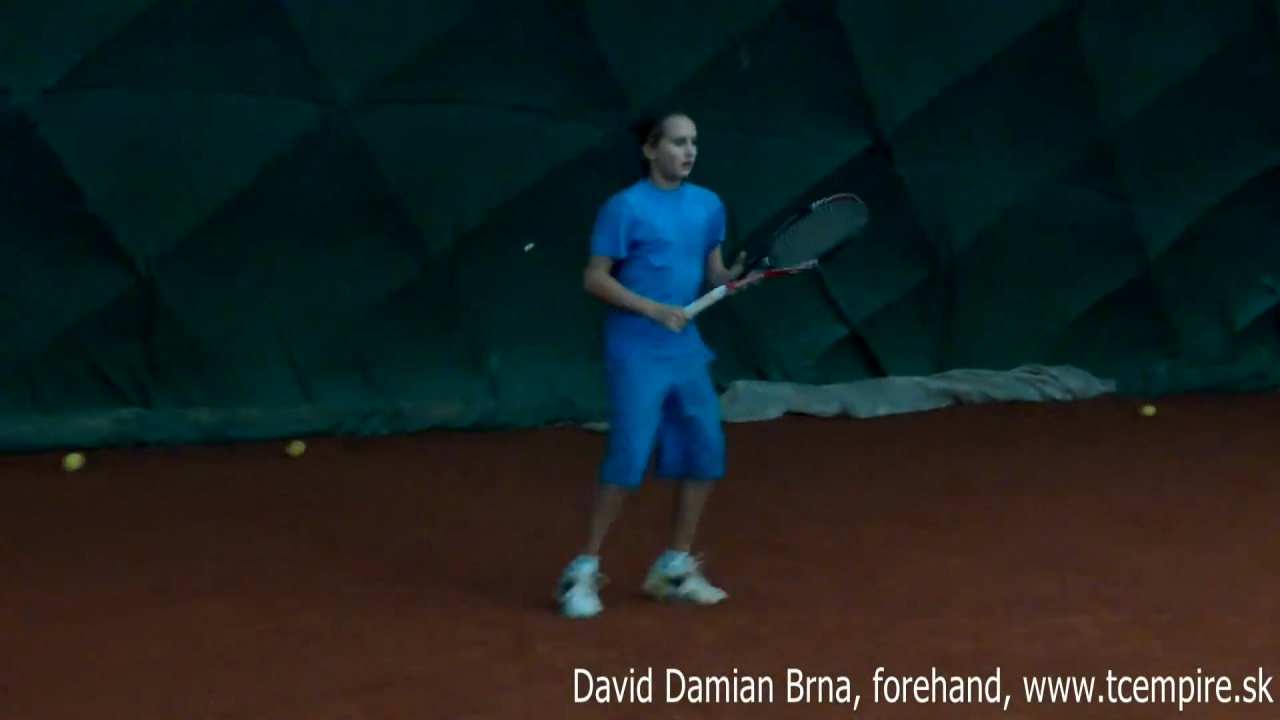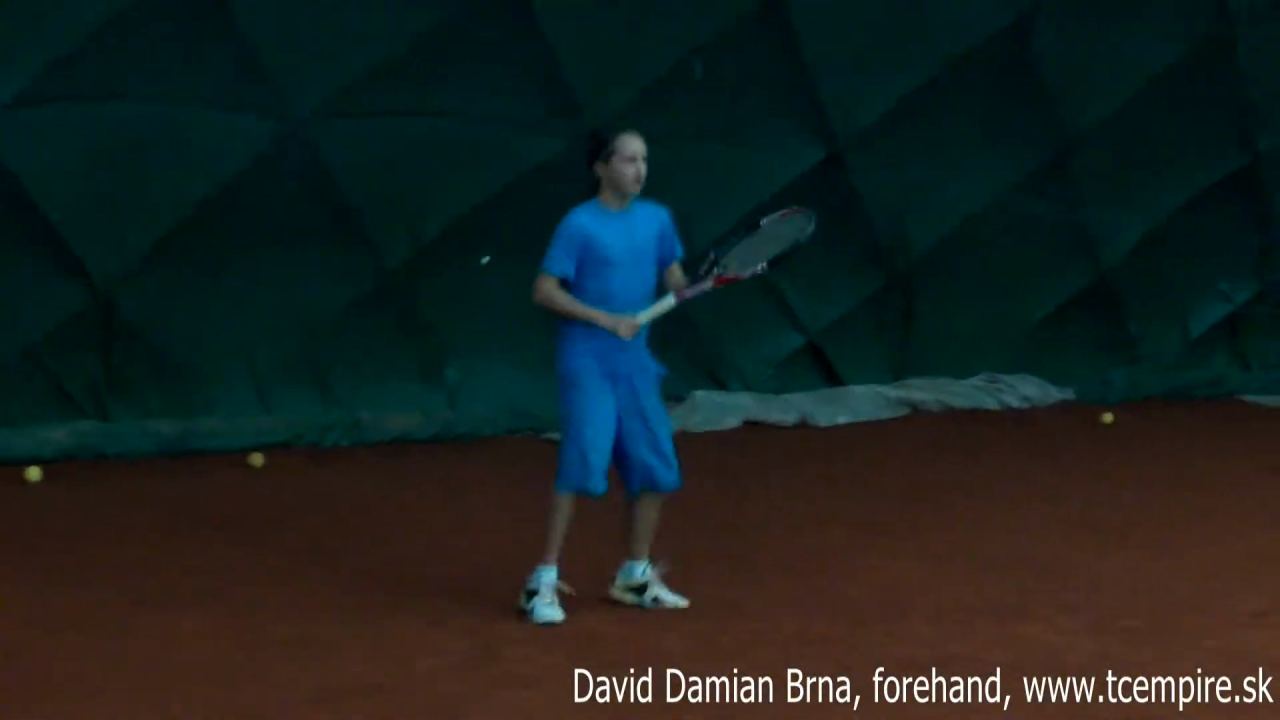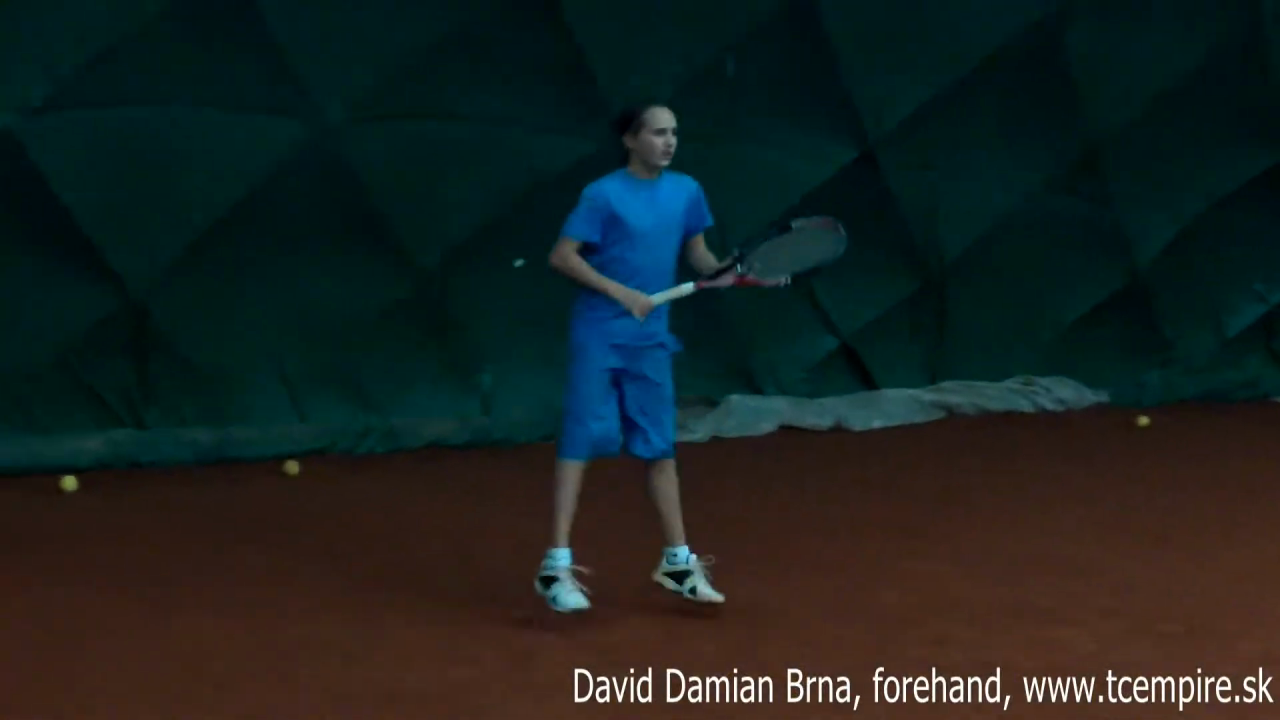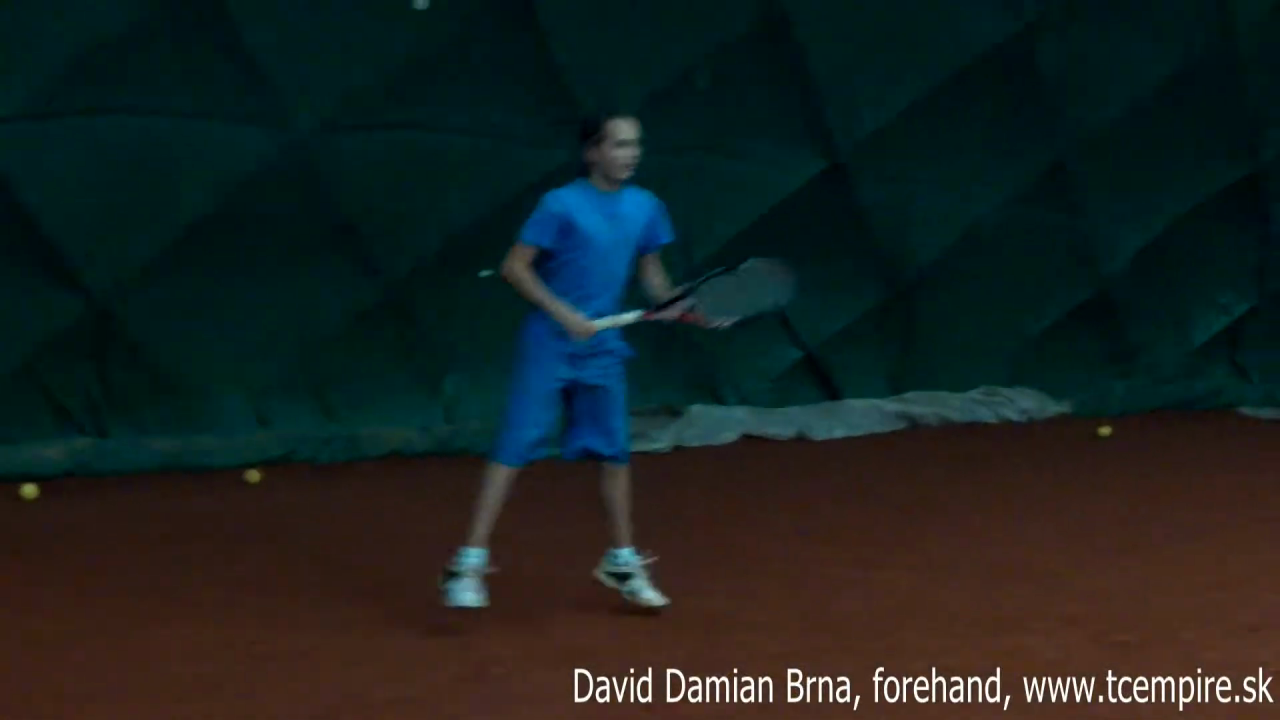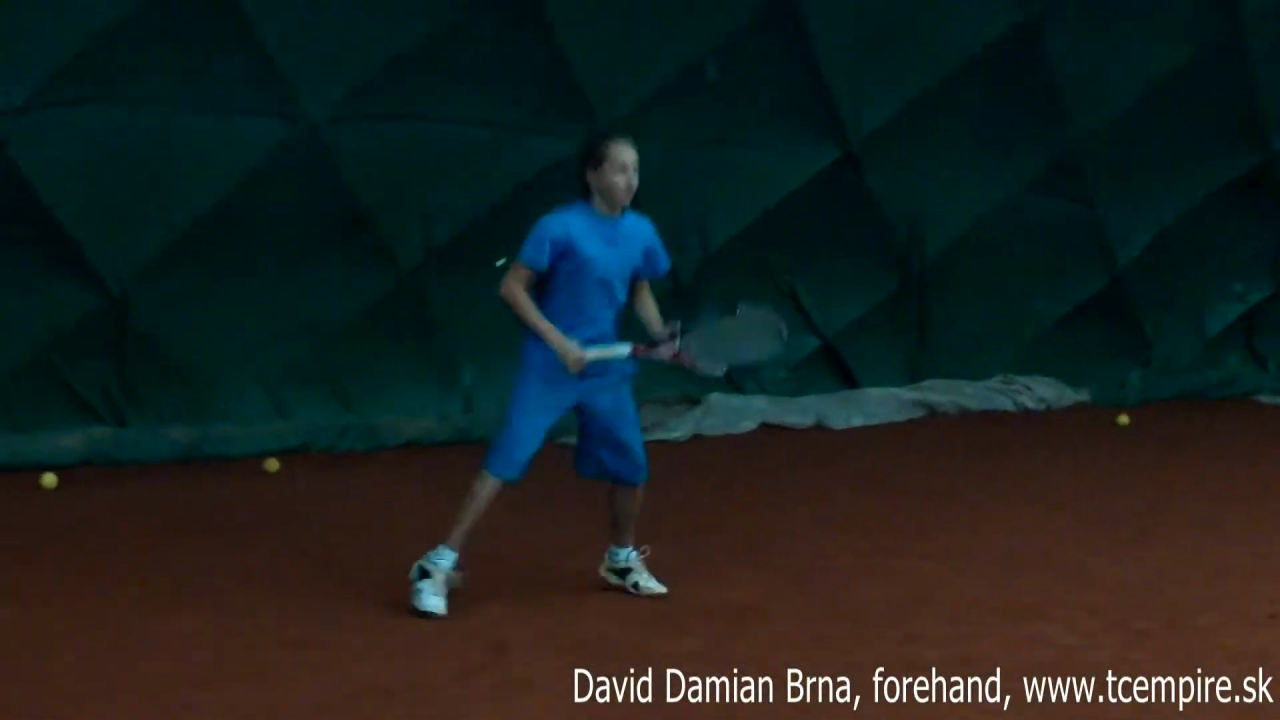
dt=0.1s
person 1, frame 1
left shoulder: (708, 204)
right shoulder: (625, 207)
left elbow: (712, 268)
right elbow: (595, 279)
left wrist: (729, 278)
right wrist: (652, 309)
left hip: (685, 351)
right hip: (636, 351)
left knee: (705, 458)
right knee: (627, 459)
left ankle: (674, 567)
right ankle: (582, 572)
person 1, frame 2
left shoulder: (658, 220)
right shoulder: (578, 225)
left elbow: (672, 279)
right elbow: (544, 291)
left wrist: (694, 289)
right wrist: (603, 321)
left hip: (635, 363)
right hip: (584, 363)
left knee: (658, 472)
right knee: (582, 470)
left ankle: (636, 573)
right ankle: (542, 580)
person 1, frame 3
left shoulder: (686, 191)
right shoulder: (602, 194)
left elbow: (696, 252)
right elbow: (562, 257)
left wrist: (719, 272)
right wrist: (620, 292)
left hip: (651, 337)
right hip: (598, 333)
left knee: (658, 446)
right knee: (583, 436)
left ankle: (677, 561)
right ankle: (558, 564)
person 1, frame 4
left shoulder: (646, 208)
right shoulder: (561, 205)
left elbow: (649, 267)
right elbow: (514, 267)
left wrist: (669, 299)
right wrist: (564, 315)
left hip: (604, 344)
right hip: (549, 341)
left knee: (611, 450)
right knee: (515, 445)
left ankle: (620, 562)
right ankle: (470, 560)
person 1, frame 5
left shoulder: (642, 233)
right shoulder: (559, 228)
left elbow: (640, 294)
right elbow: (511, 288)
left wrist: (660, 333)
right wrist: (557, 342)
left hip: (604, 366)
right hip: (547, 365)
left knee: (631, 465)
right knee: (507, 459)
left ankle: (622, 560)
right ankle: (440, 563)
